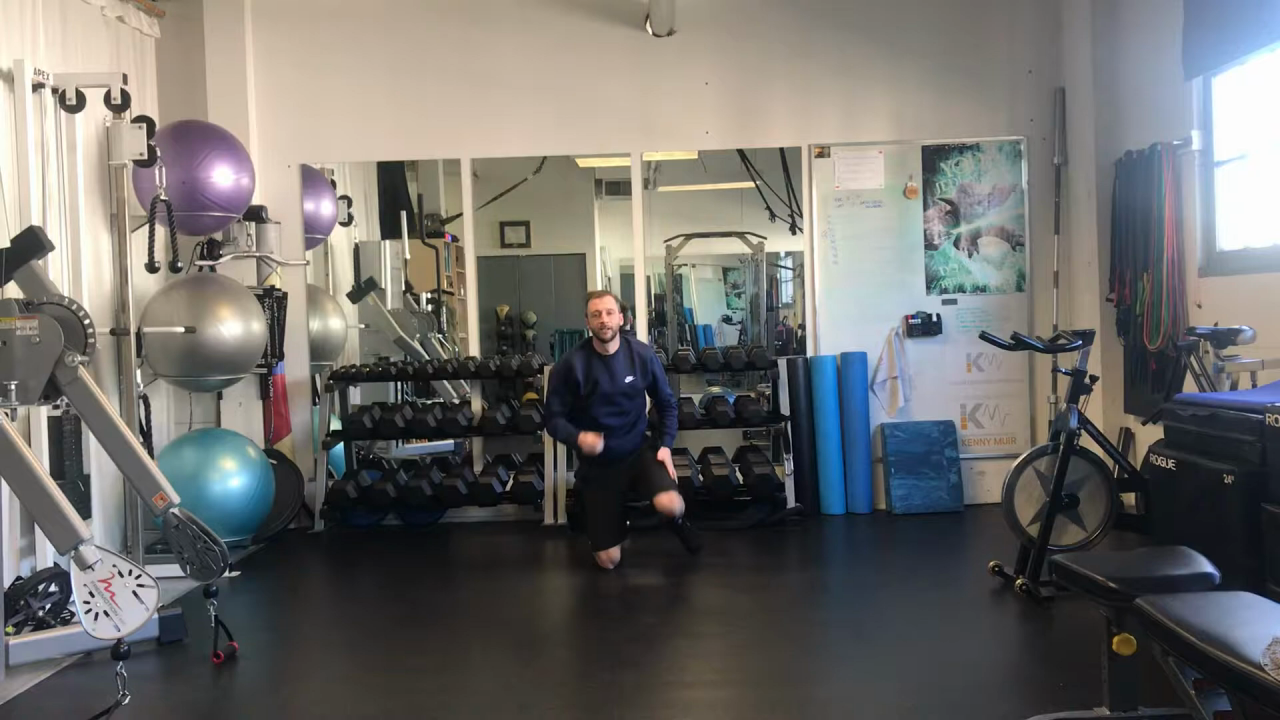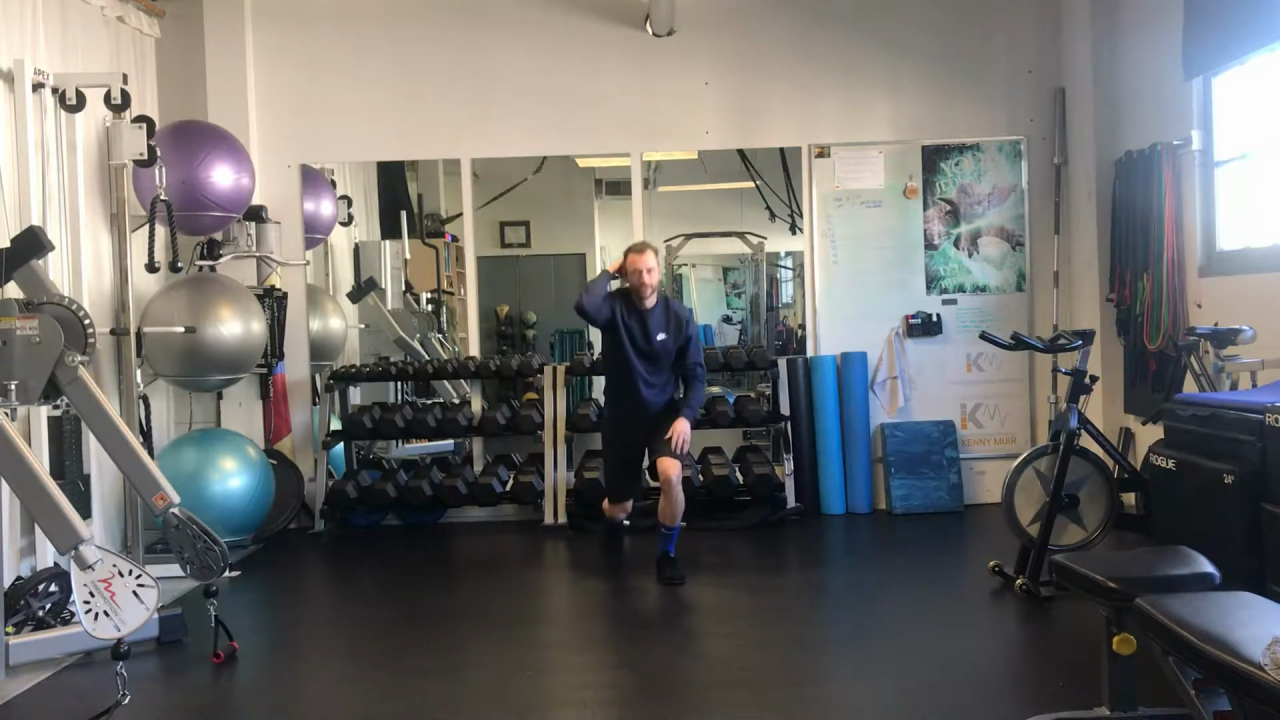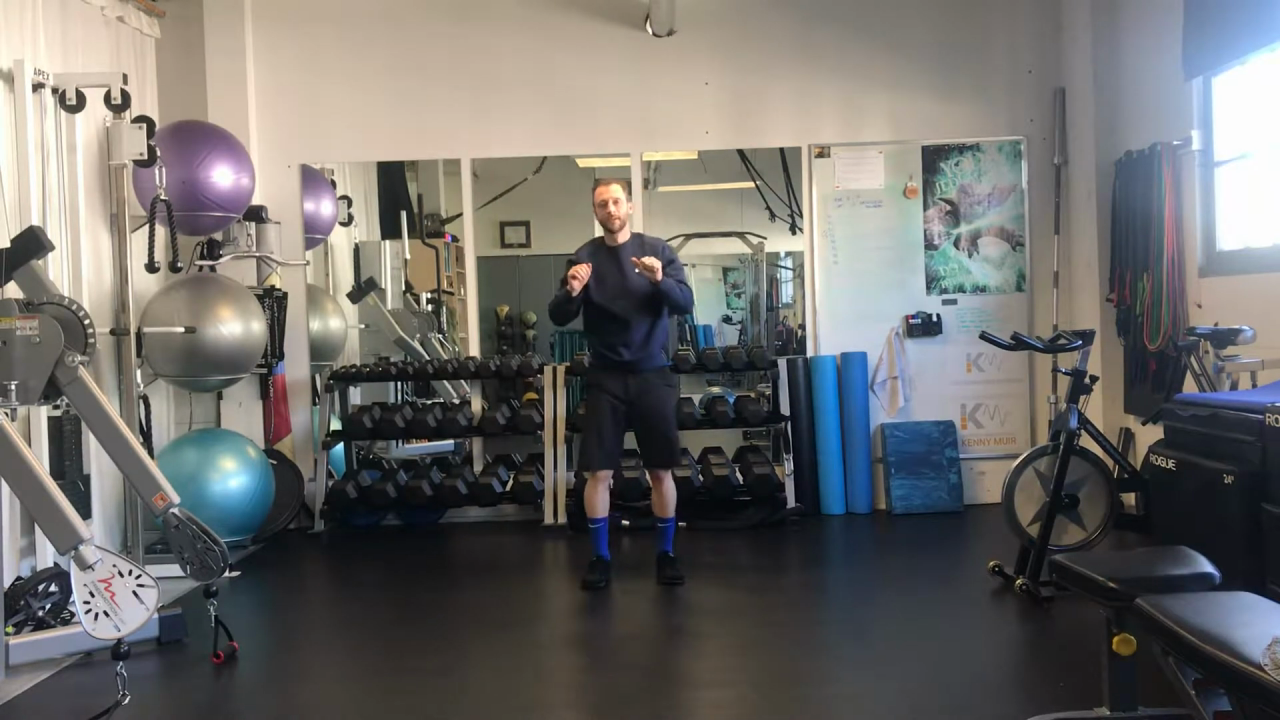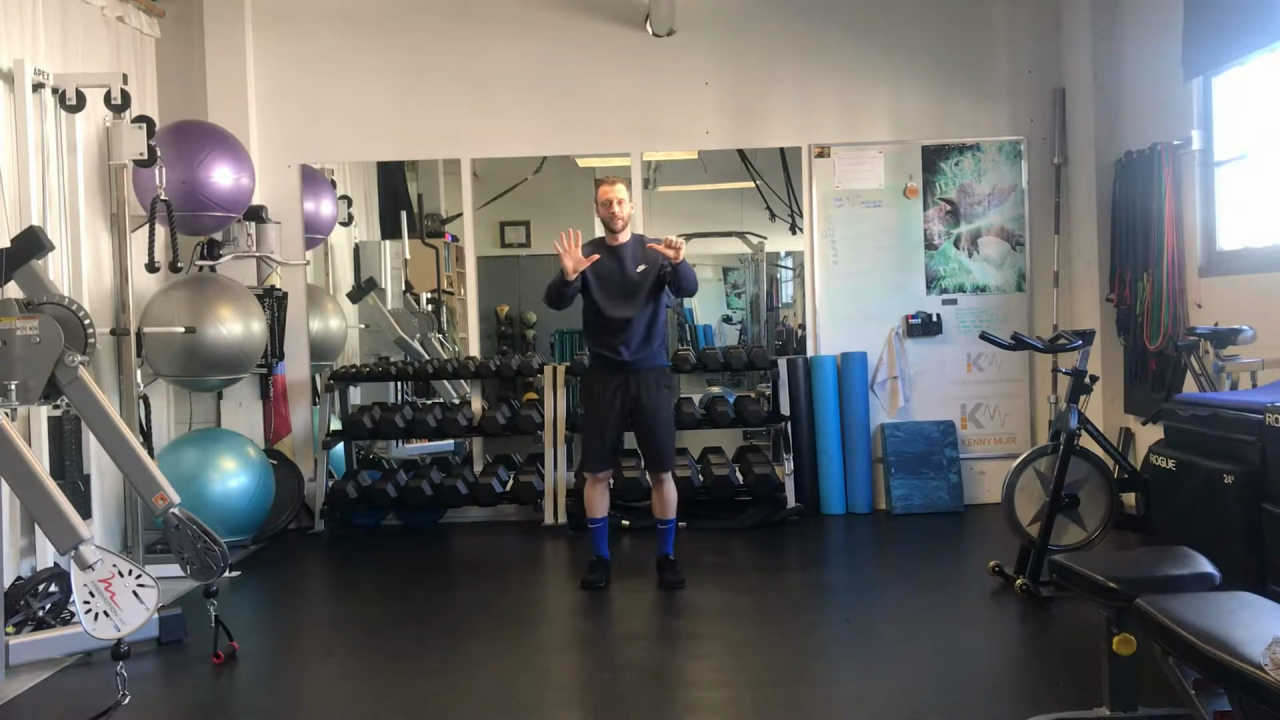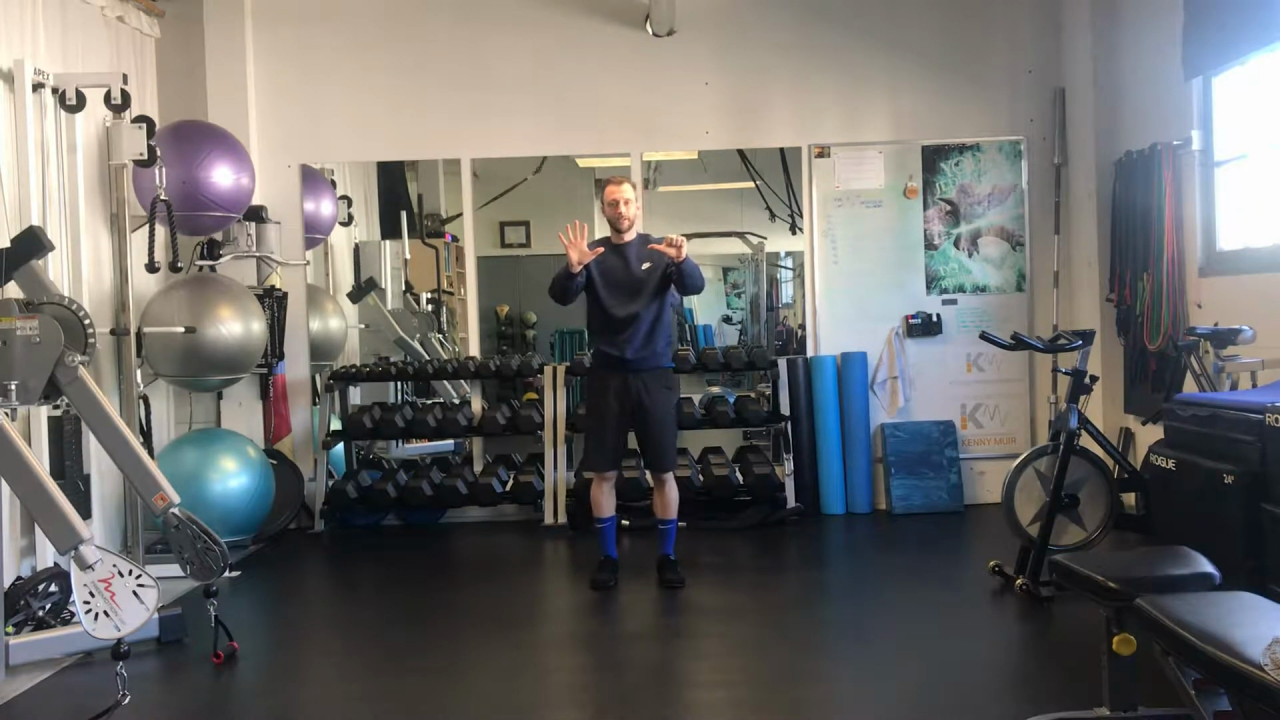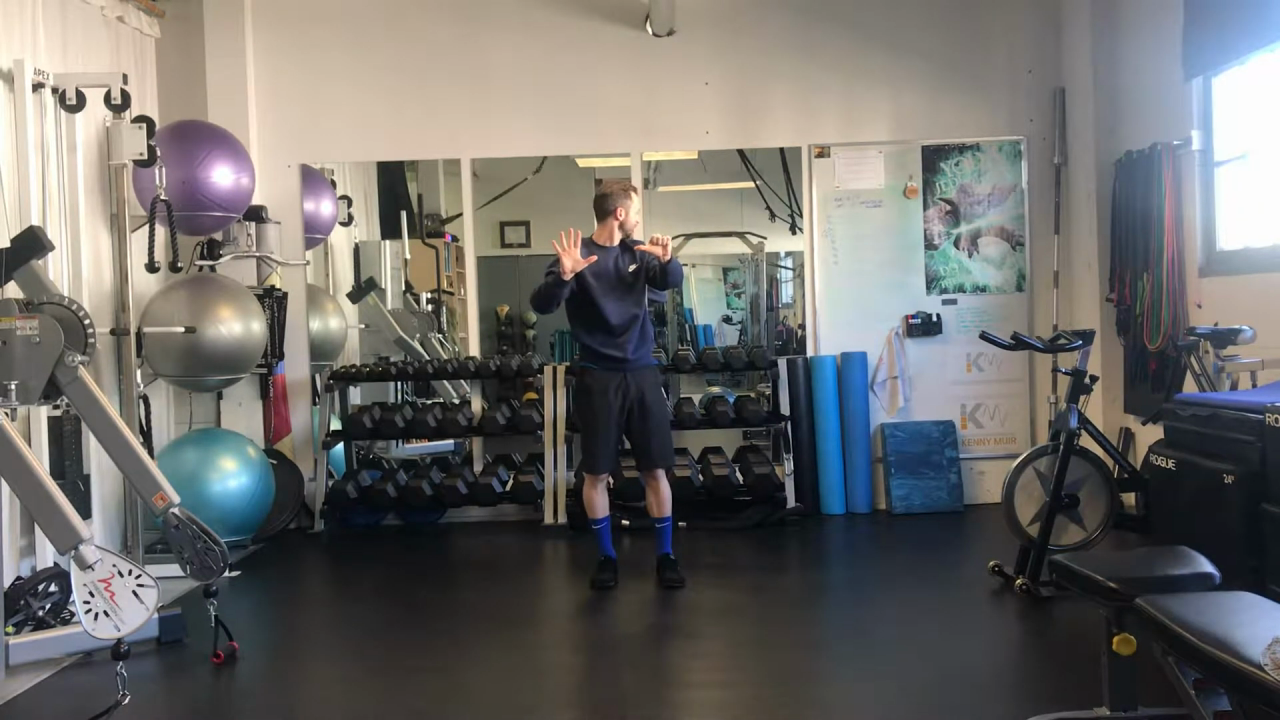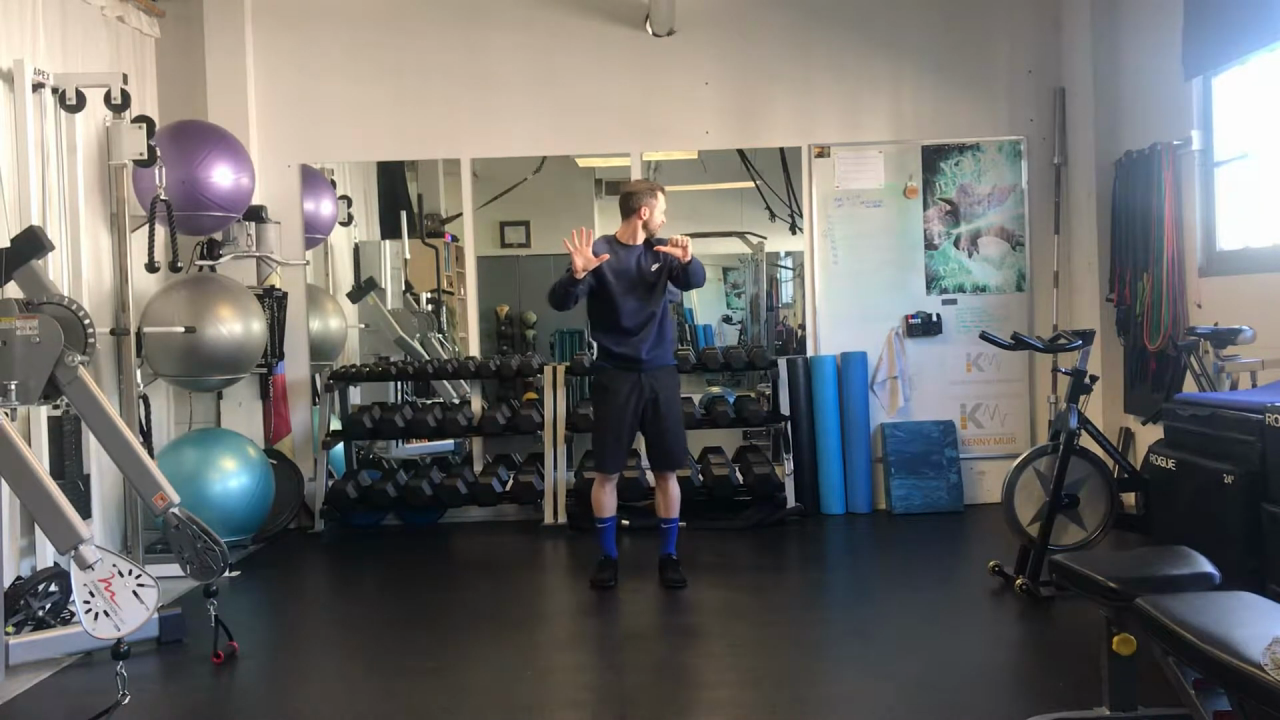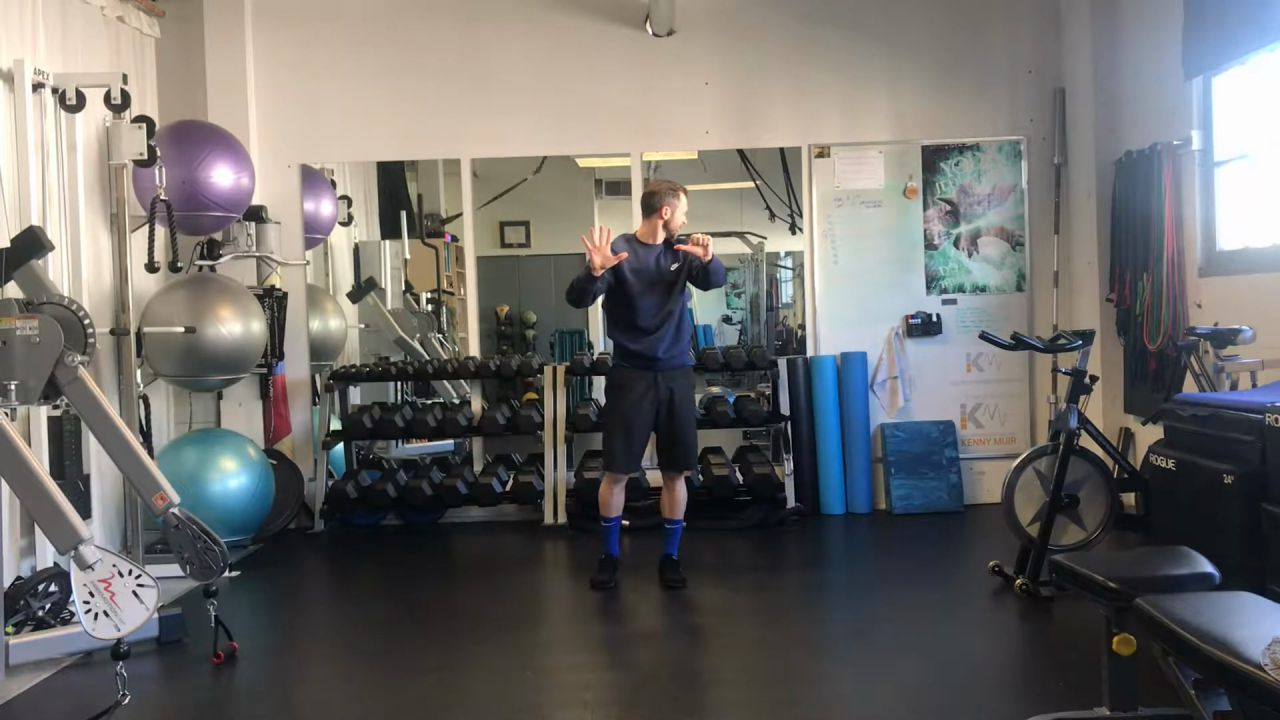
dt=0.7s
person 1, frame 1
left shoulder: (642, 355)
right shoulder: (571, 365)
left elbow: (667, 404)
right elbow: (553, 417)
left wrist: (666, 445)
right wrist: (577, 437)
left hip: (636, 448)
right hip: (597, 462)
left knee: (670, 505)
right knee: (608, 560)
left ankle: (679, 521)
right ankle: (603, 524)
person 1, frame 2
left shoulder: (678, 315)
right shoulder: (613, 306)
left elbow: (695, 374)
right elbow: (585, 306)
left wrist: (685, 416)
right wrist: (608, 274)
left hip: (663, 413)
right hip: (621, 416)
left knee: (670, 476)
right knee: (619, 509)
left ankle: (667, 555)
right ankle: (612, 513)
person 1, frame 3
left shoulder: (656, 250)
right shoulder: (585, 257)
left elbow: (684, 304)
right elbow: (559, 317)
left wrist: (661, 279)
right wrist: (571, 291)
left hip: (653, 375)
right hip: (605, 377)
left knee: (661, 471)
right knee: (598, 472)
left ankle: (665, 554)
right ankle: (600, 557)
person 1, frame 4
left shoulder: (654, 250)
right shoulder: (587, 253)
left elbow: (687, 289)
right elbow: (555, 302)
left wrist: (678, 263)
right wrist: (568, 275)
left hip: (651, 373)
right hip: (604, 375)
left knee: (661, 472)
right knee: (597, 473)
left ankle: (666, 556)
right ankle: (599, 557)
person 1, frame 5
left shoulder: (659, 249)
right shoulder: (592, 254)
left elbow: (694, 286)
right elbow: (560, 296)
left wrist: (682, 260)
right wrist: (573, 267)
left hip: (654, 374)
right hip: (608, 375)
left knee: (663, 472)
right knee: (603, 472)
left ankle: (667, 557)
right ankle: (608, 557)
person 1, frame 6
left shoulder: (636, 252)
right shoulder: (579, 253)
left elbow: (670, 282)
right elbow: (542, 305)
left wrist: (666, 259)
right wrist: (564, 275)
left hip: (642, 372)
right hip: (598, 377)
left knee: (655, 470)
right knee: (596, 473)
left ankle: (666, 555)
right ankle: (606, 557)
person 1, frame 7
left shoulder: (662, 251)
right shoulder: (599, 252)
left elbow: (695, 281)
right elbow: (559, 302)
left wrist: (687, 259)
right wrist: (576, 274)
left hip: (659, 374)
right hip: (614, 375)
left knee: (666, 471)
right knee: (606, 473)
left ankle: (669, 556)
right ankle: (607, 557)
person 1, frame 8
left shoulder: (681, 251)
right shoulder: (618, 250)
left elbow: (715, 281)
right elbow: (577, 299)
left wrist: (708, 258)
right wrist: (595, 271)
left hip: (675, 373)
right hip: (630, 374)
left knee: (675, 472)
right knee: (616, 471)
left ankle: (670, 556)
right ankle: (609, 556)
